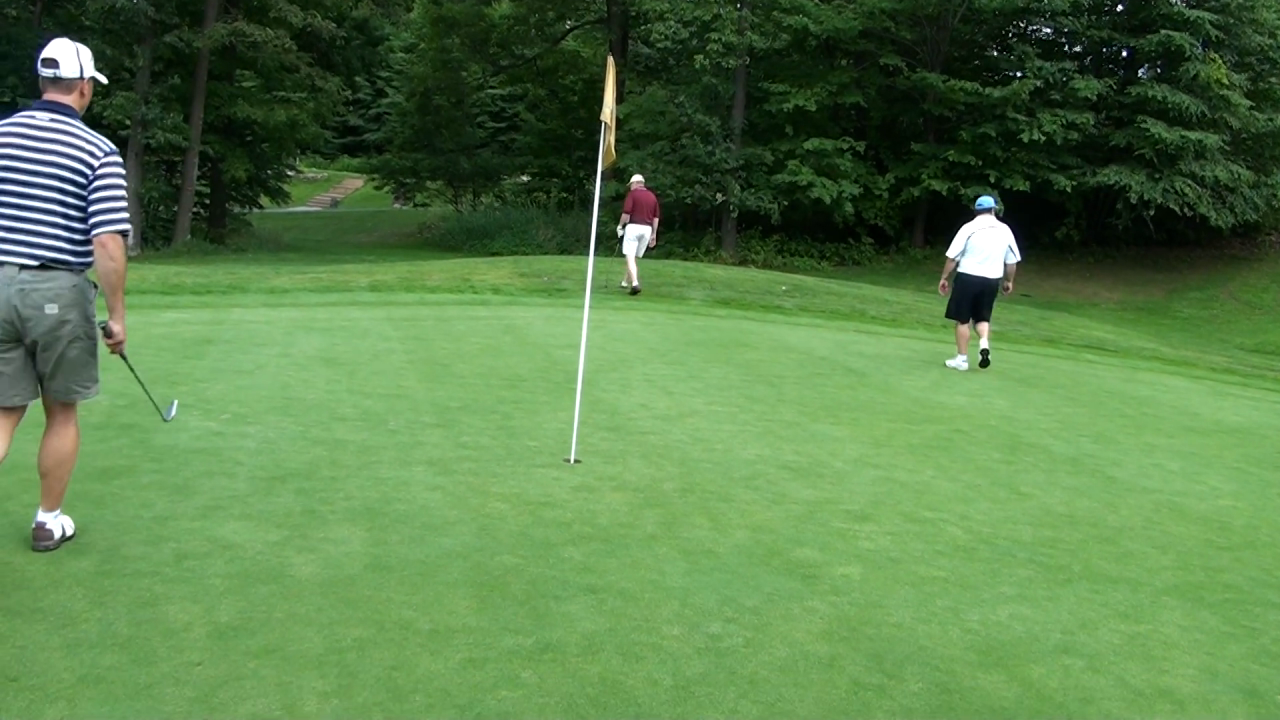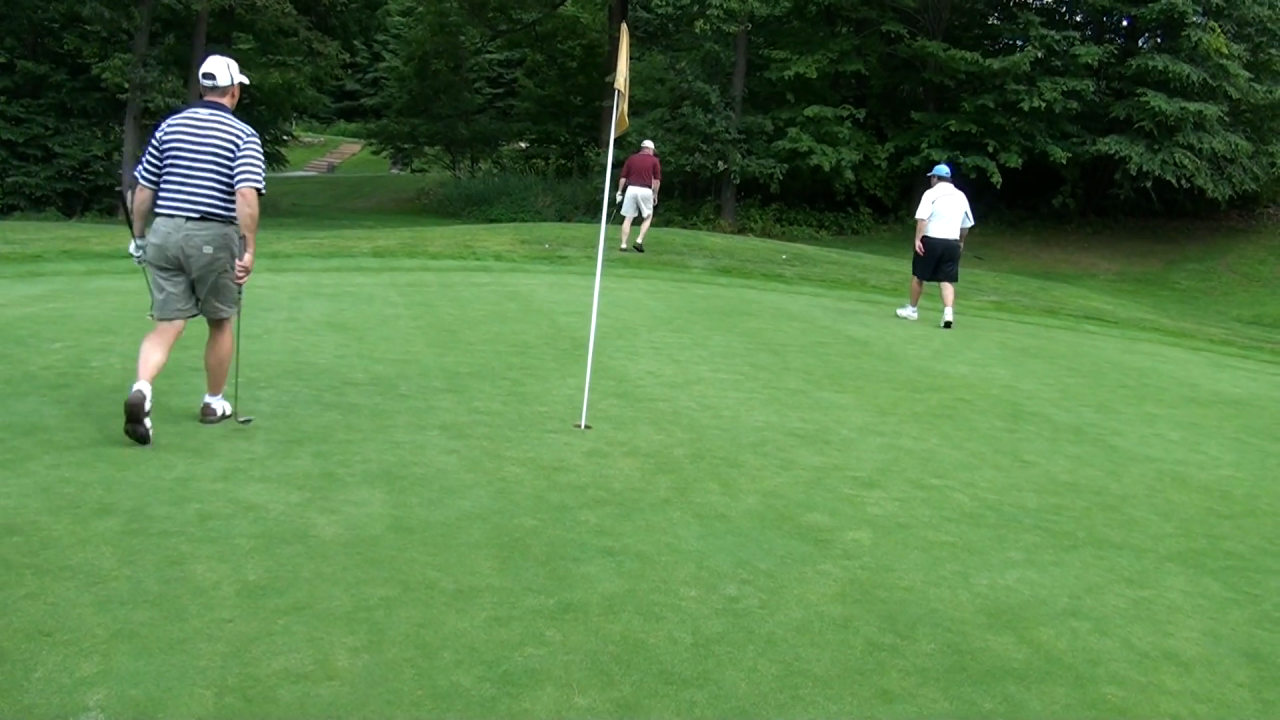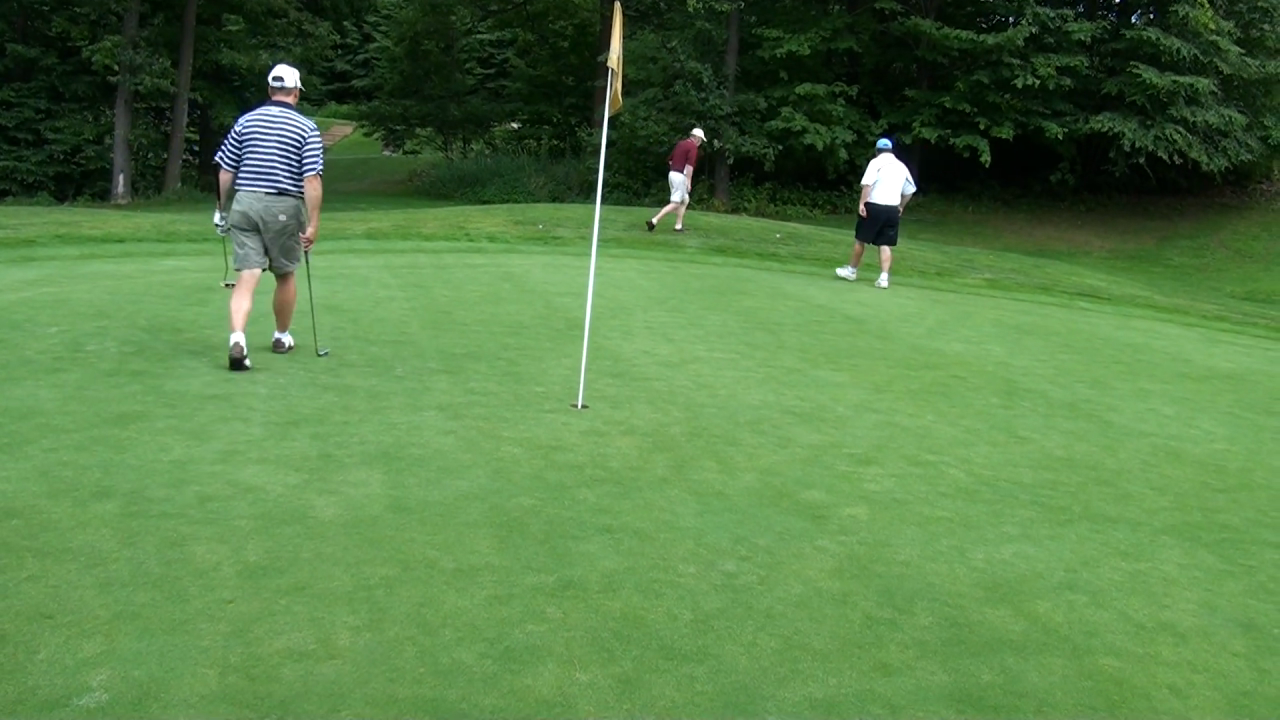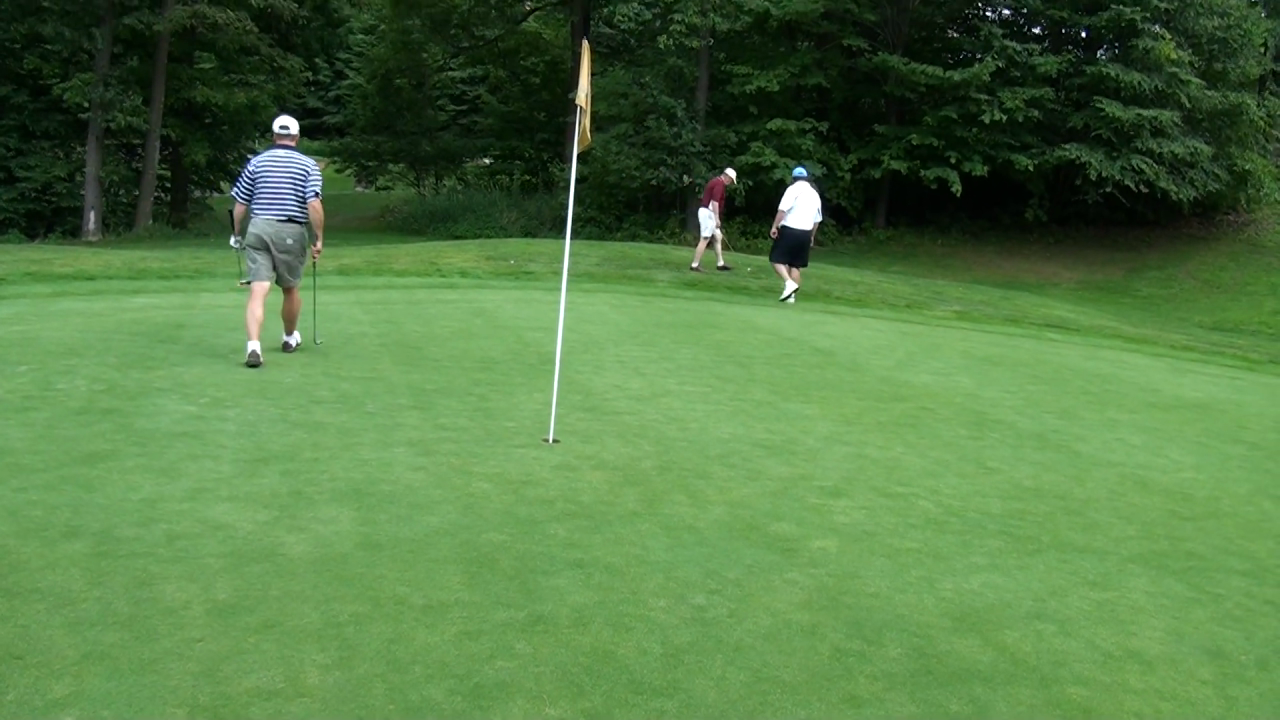
dt=1s
person 1, frame 1
right shoulder: (98, 150)
right elbow: (109, 242)
right wrist: (118, 314)
right hip: (58, 294)
right knee: (61, 413)
right ankle: (49, 520)
person 1, frame 2
left shoulder: (170, 126)
right shoulder: (244, 134)
left elbow: (143, 189)
right elbow: (246, 196)
left wrist: (139, 237)
right wrist: (248, 251)
left hip: (166, 234)
right hip: (213, 239)
left knee: (165, 328)
right knee: (220, 324)
left ankle: (140, 394)
right ankle: (214, 402)
person 1, frame 3
left shoulder: (245, 121)
right shoulder: (307, 127)
left elbow: (226, 171)
right elbow: (312, 180)
left wrist: (220, 209)
right wrist: (313, 223)
left hip: (245, 205)
right hip: (285, 209)
left knee: (245, 280)
right knee: (285, 275)
left ankle: (237, 341)
right ankle: (282, 336)
person 1, frame 4
left shoulder: (257, 161)
right shoulder: (308, 164)
left elbow: (241, 204)
right elbow: (314, 204)
left wrist: (236, 234)
right wrist: (318, 238)
left hip: (259, 230)
right hip: (291, 233)
left knee: (258, 292)
right knee: (290, 289)
left ankle: (254, 347)
right ankle: (290, 336)
